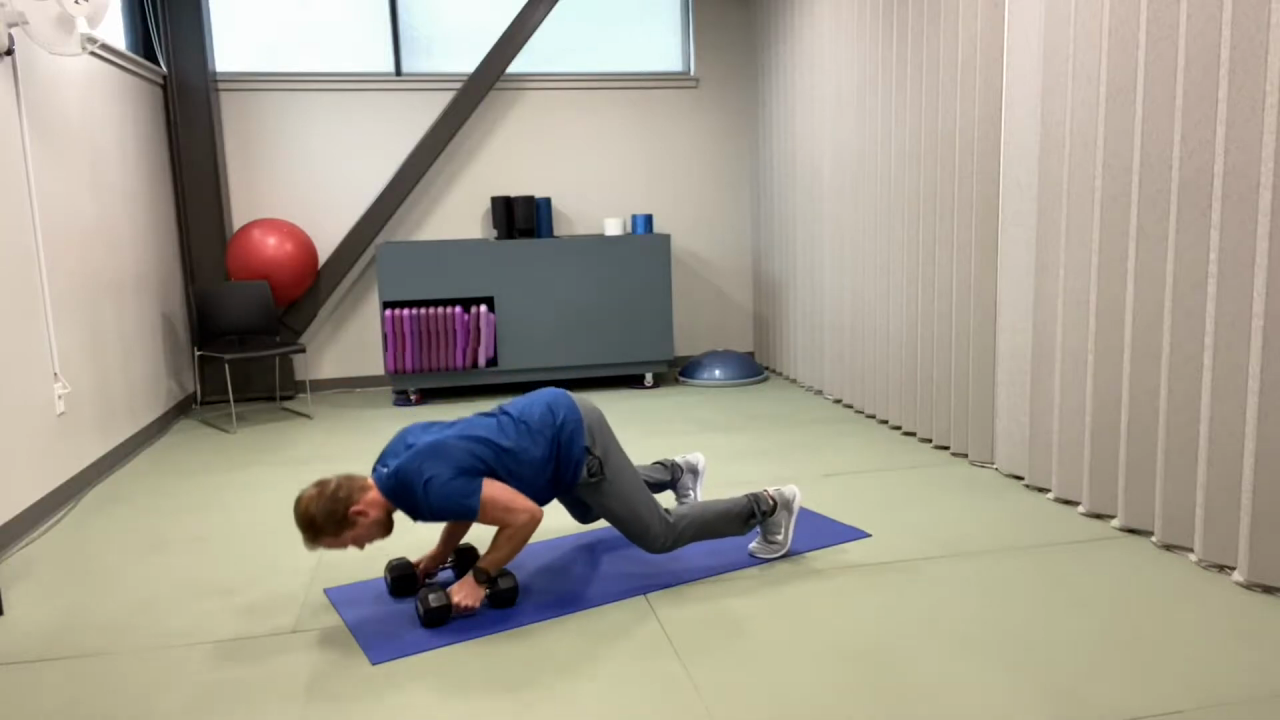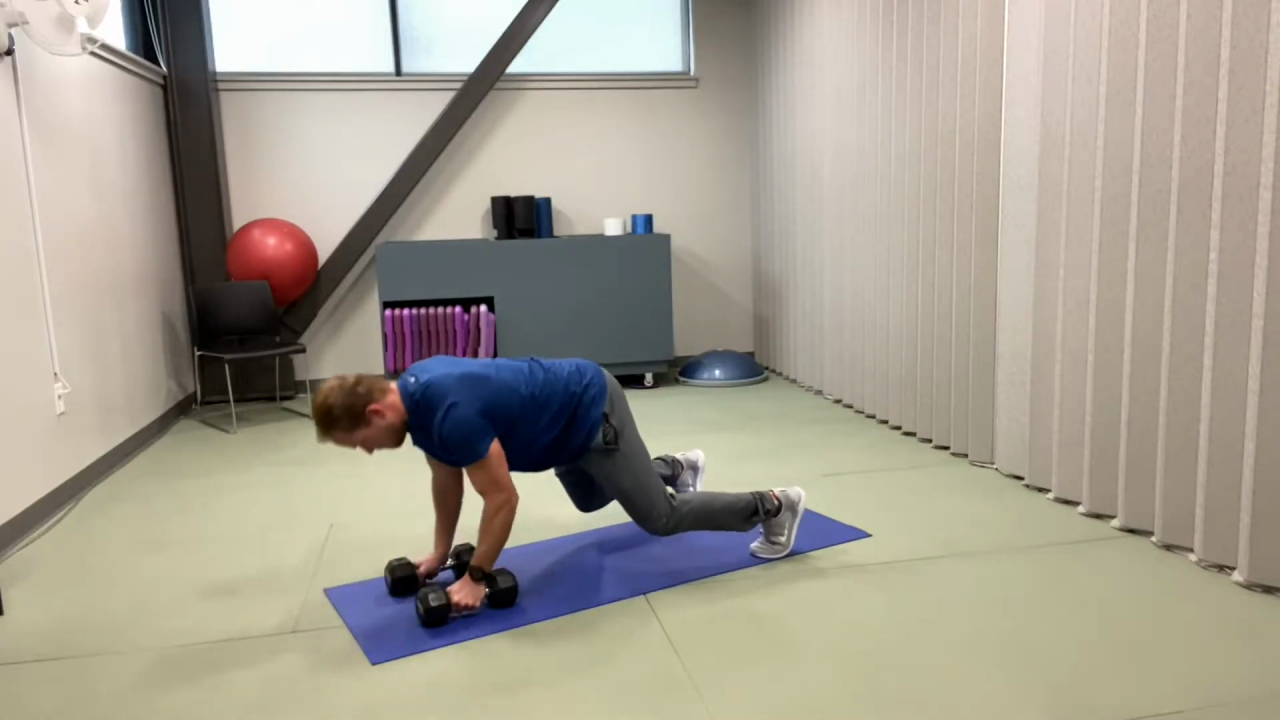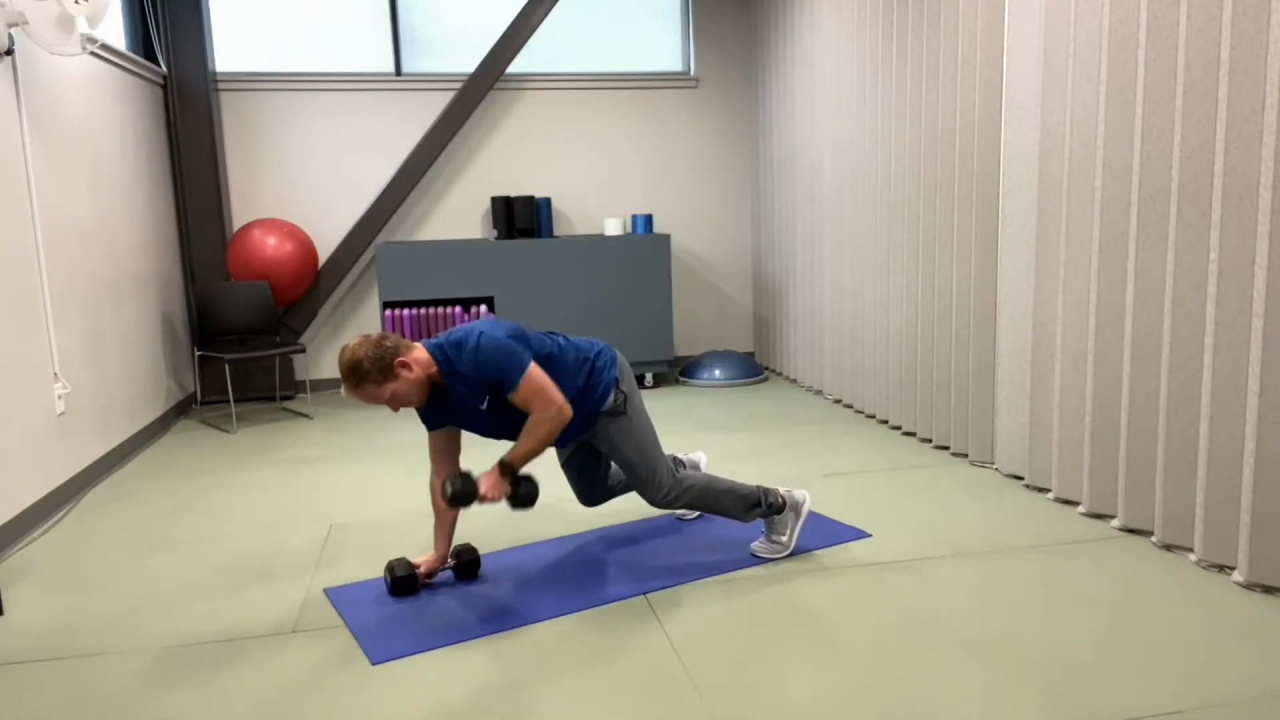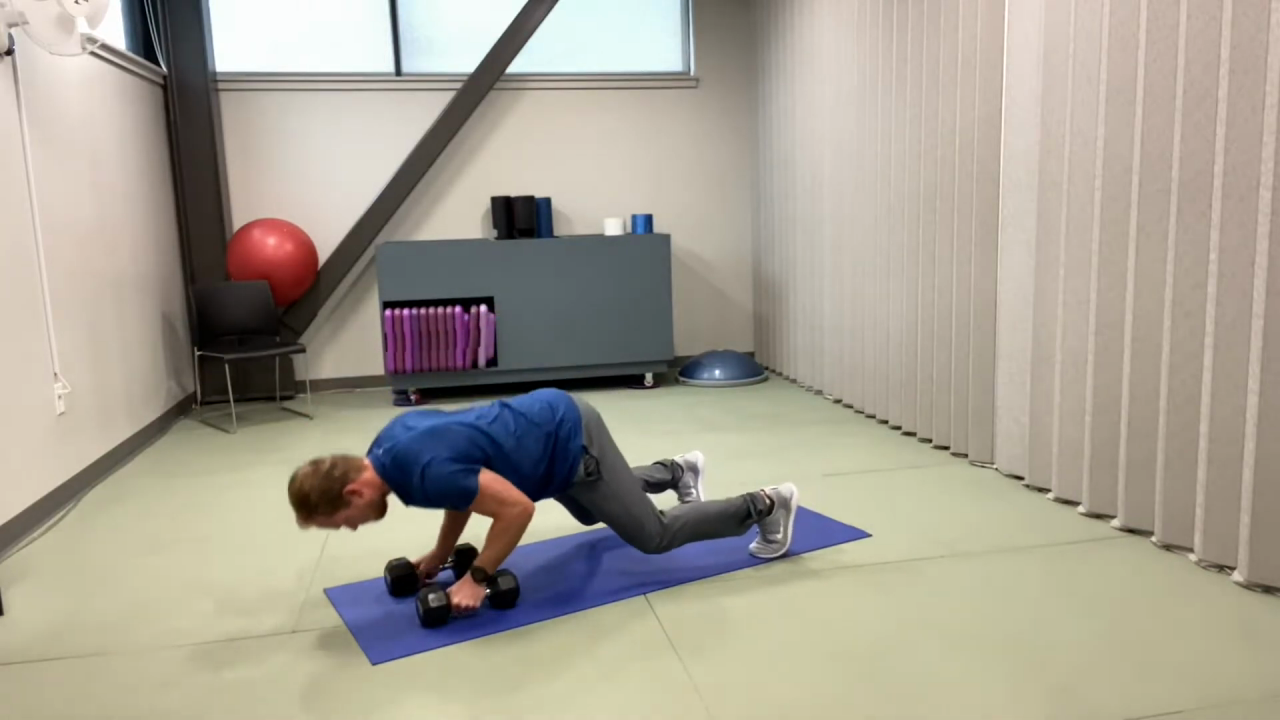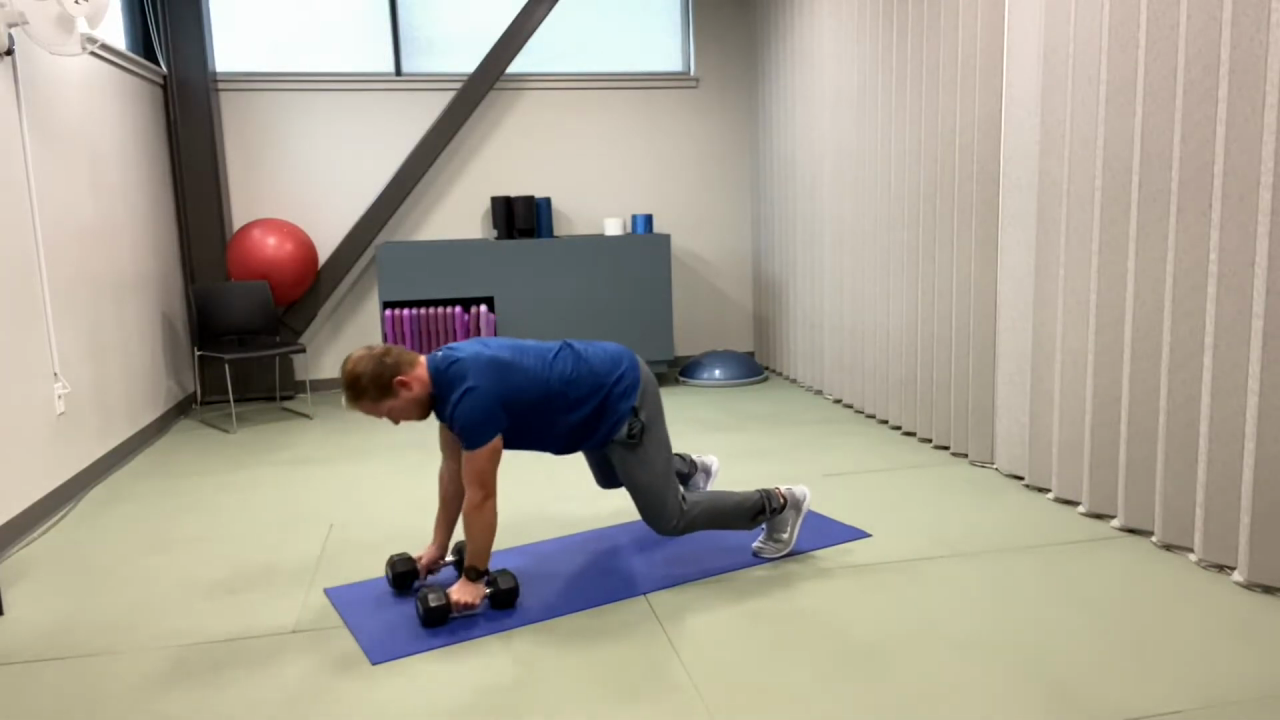
dt=1s
person 1, frame 1
left shoulder: (429, 488)
right shoulder: (393, 466)
left elbow: (526, 515)
left wrist: (478, 578)
right wrist: (440, 553)
left hip: (574, 438)
right hip: (552, 415)
left knee: (658, 532)
right knee: (590, 511)
left ankle: (768, 505)
right ankle: (679, 470)
person 1, frame 2
left shoulder: (451, 412)
right shoulder: (414, 395)
left elbow: (503, 499)
right elbow: (447, 478)
left wrist: (476, 577)
right wrist: (440, 552)
left hip: (592, 409)
right hip: (568, 413)
left knee: (658, 515)
right knee: (591, 499)
left ankle: (774, 505)
right ankle: (676, 467)
person 1, frame 3
left shoulder: (482, 348)
right shoulder: (432, 389)
left elbow: (556, 413)
right elbow: (445, 472)
left wrist: (504, 472)
right wrist: (441, 548)
left hip: (600, 386)
right hip: (575, 410)
left knee: (660, 489)
right knee: (594, 492)
left ankle: (779, 503)
right ankle: (682, 464)
person 1, frame 4
left shoulder: (425, 474)
right shoulder: (388, 449)
left elbow: (518, 508)
left wrist: (477, 578)
right wrist: (441, 554)
left hip: (571, 439)
right hip: (550, 418)
left knee: (654, 533)
right knee: (594, 512)
left ankle: (766, 505)
right ankle: (678, 470)
person 1, frame 5
left shoulder: (471, 392)
right shoulder: (444, 367)
left elbow: (480, 495)
right elbow: (453, 466)
left wrist: (473, 578)
right wrist: (437, 545)
left hip: (623, 398)
right hip: (603, 385)
left knee: (668, 517)
right knee: (612, 478)
left ankle: (779, 504)
right ankle: (692, 468)
